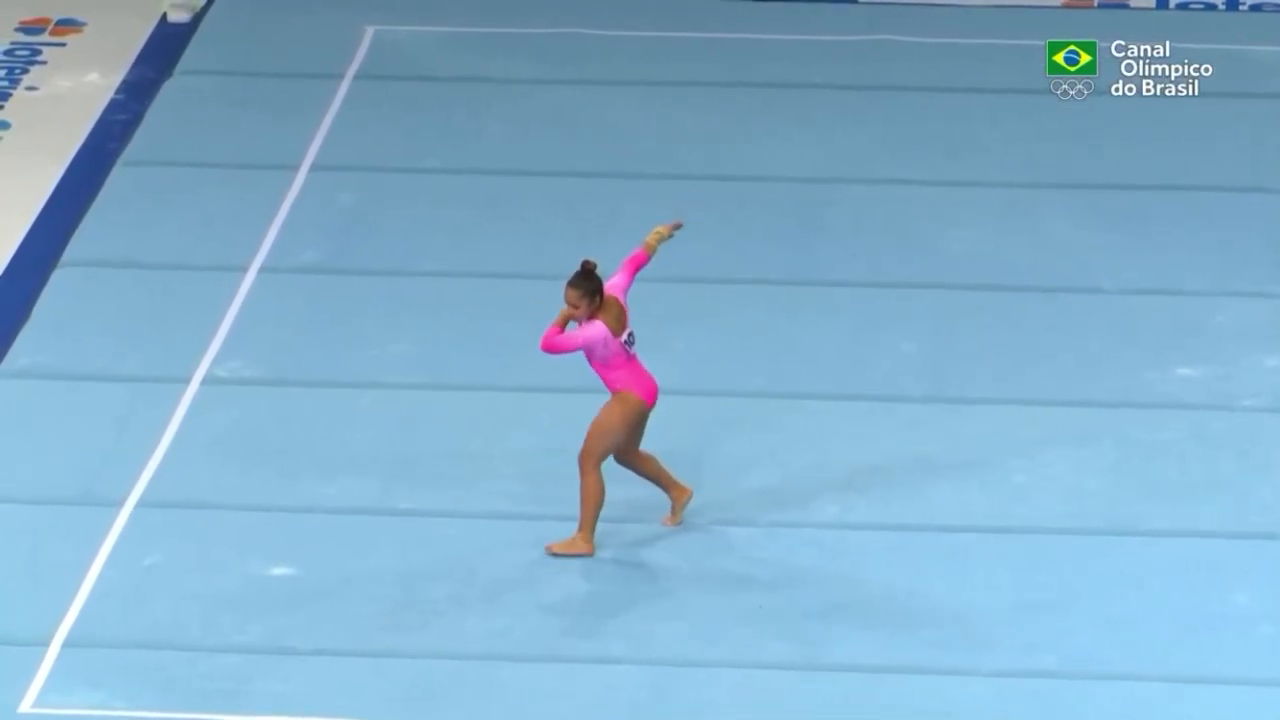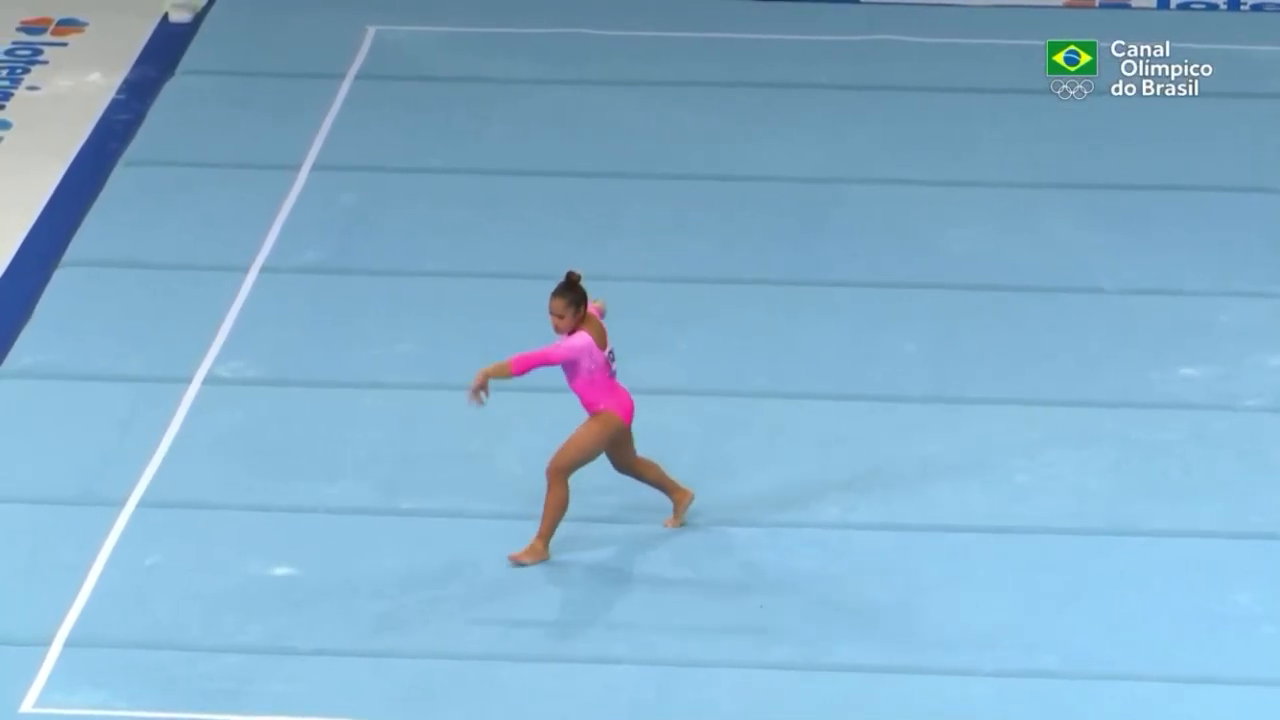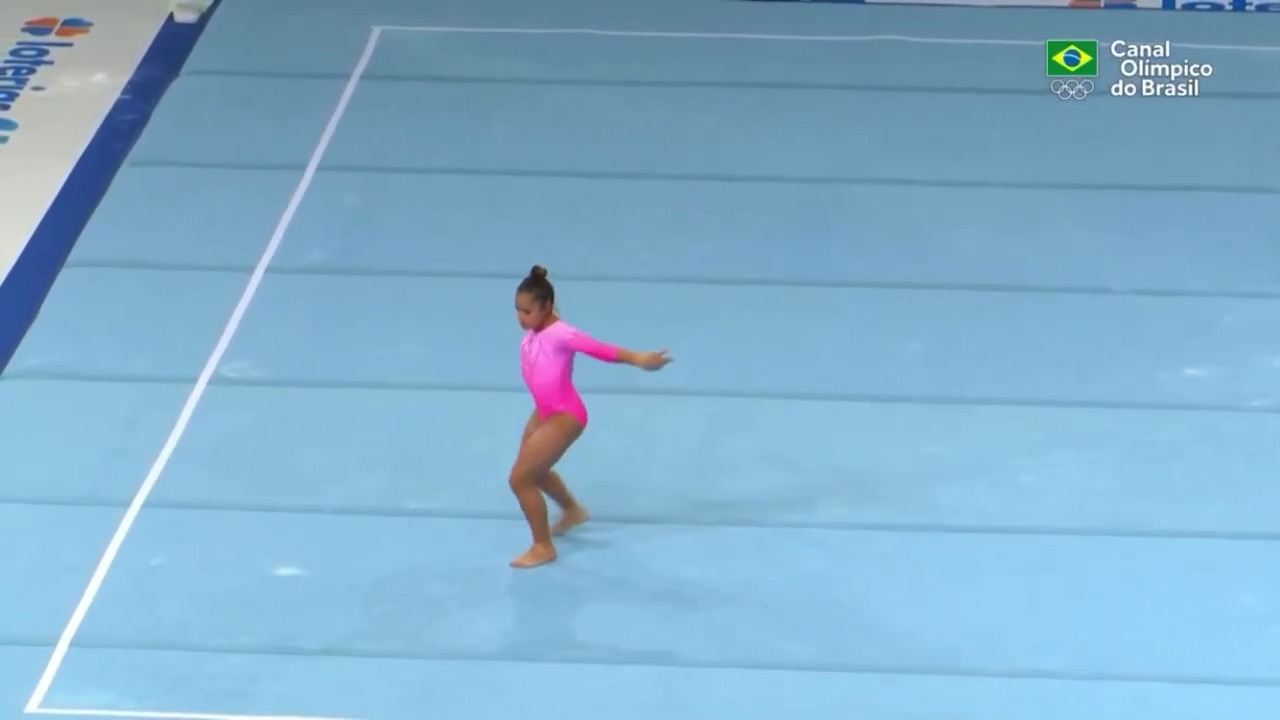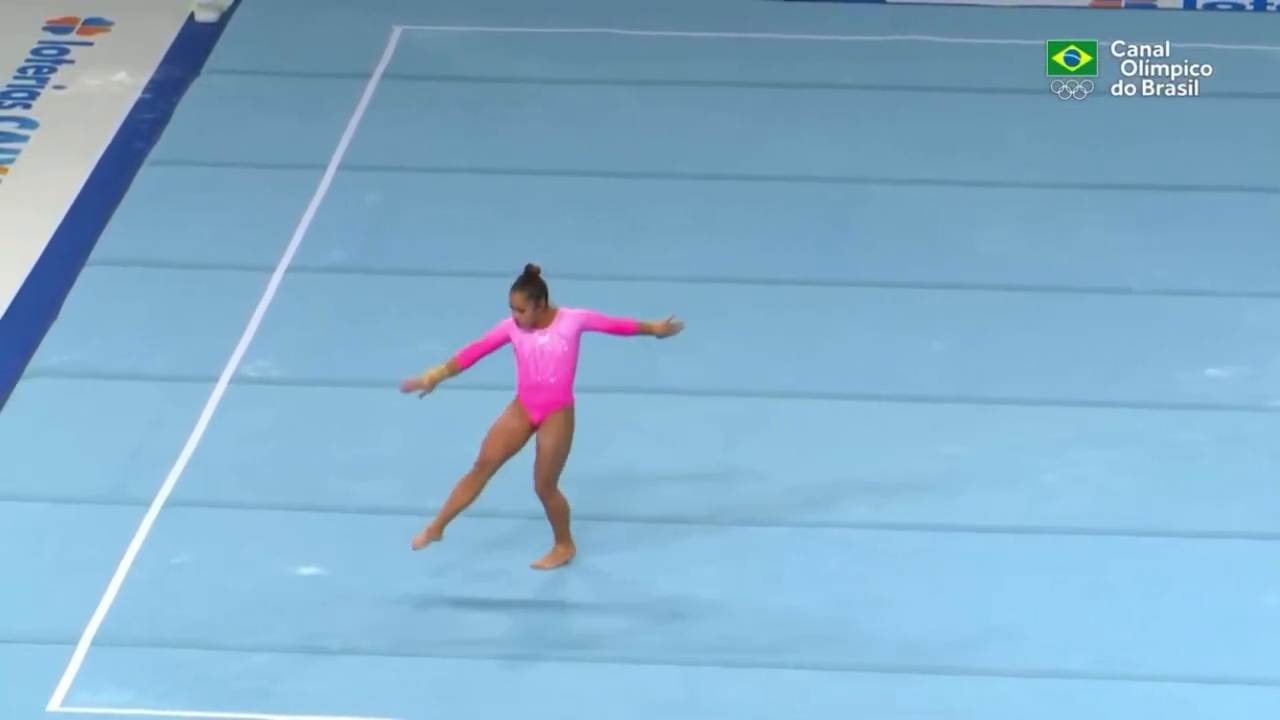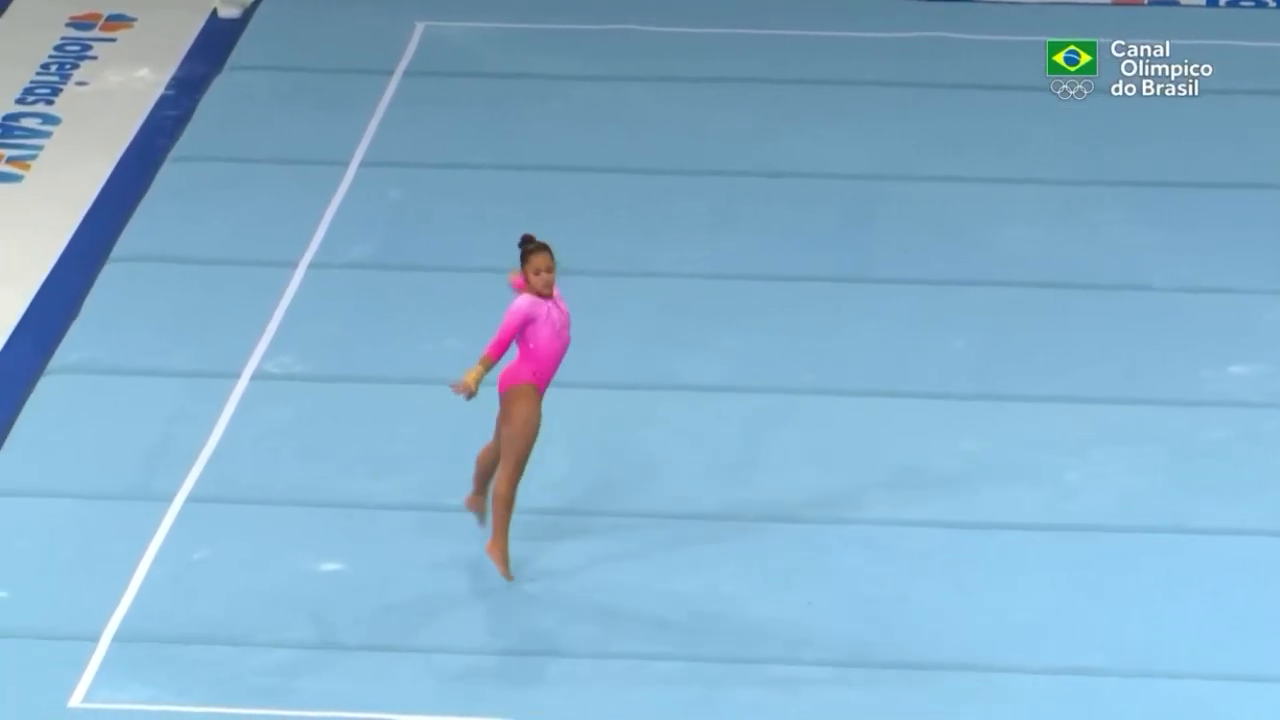
dt=0.2s
person 1, frame 1
left shoulder: (592, 333)
right shoulder: (614, 293)
left elbow: (549, 343)
right elbow: (634, 261)
left wrist: (560, 319)
right wrist: (658, 236)
left hip: (629, 398)
right hip: (643, 389)
left knee: (589, 460)
right knee: (626, 454)
left ankle: (584, 539)
right ankle: (678, 491)
person 1, frame 2
left shoulder: (577, 344)
right shoulder: (589, 316)
left elbow: (534, 359)
left wrist: (487, 374)
right wrist: (596, 308)
left hip: (609, 416)
right hip: (616, 409)
left knee: (556, 472)
right knee: (626, 462)
left ankle: (540, 546)
right ankle: (679, 494)
person 1, frame 3
left shoulder: (559, 334)
right shoulder: (535, 325)
left elbow: (596, 347)
left wrist: (637, 358)
left hip: (564, 417)
right hip: (545, 412)
left knee: (520, 479)
right knee: (534, 472)
left ankle: (543, 547)
right ankle: (572, 510)
person 1, frame 4
left shoulder: (573, 319)
right shoulder: (512, 327)
left elbow: (615, 325)
right elbow: (473, 351)
left wrist: (652, 328)
right wrist: (435, 376)
left hip: (557, 414)
right hip: (522, 409)
left knee: (545, 486)
right knee: (481, 469)
left ankle: (564, 545)
right ankle: (436, 527)
person 1, frame 5
left shoulder: (549, 292)
right shoulder: (525, 306)
left elbow: (516, 280)
right elbow: (501, 340)
left wrist: (518, 278)
right wrist: (475, 376)
left hip: (527, 388)
right hip: (522, 388)
left knee: (502, 448)
right knee: (512, 466)
left ankle: (477, 497)
right ankle: (499, 543)
